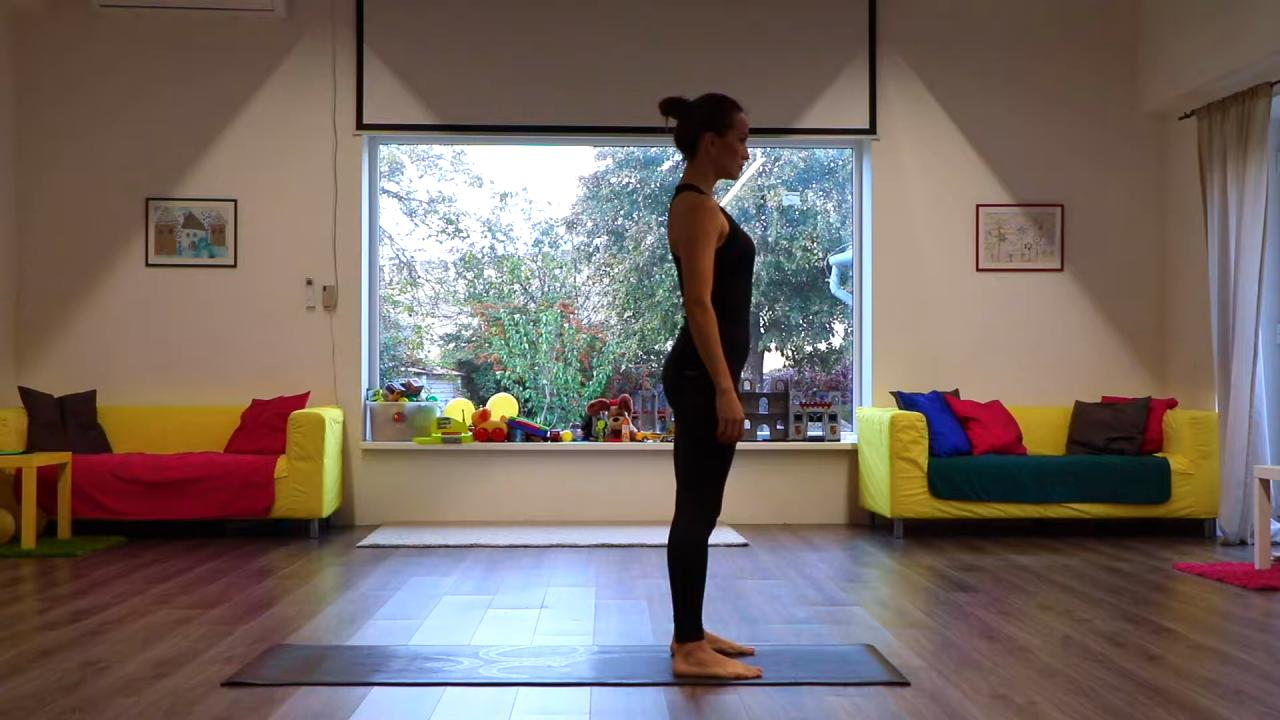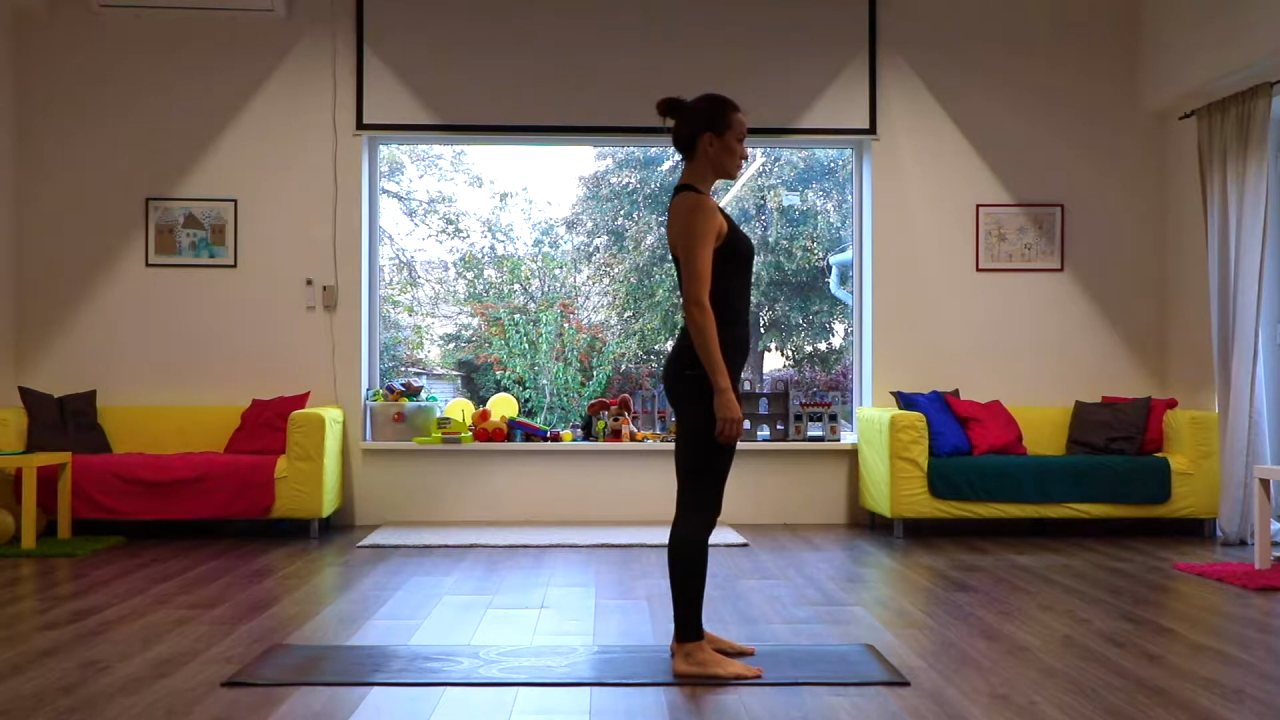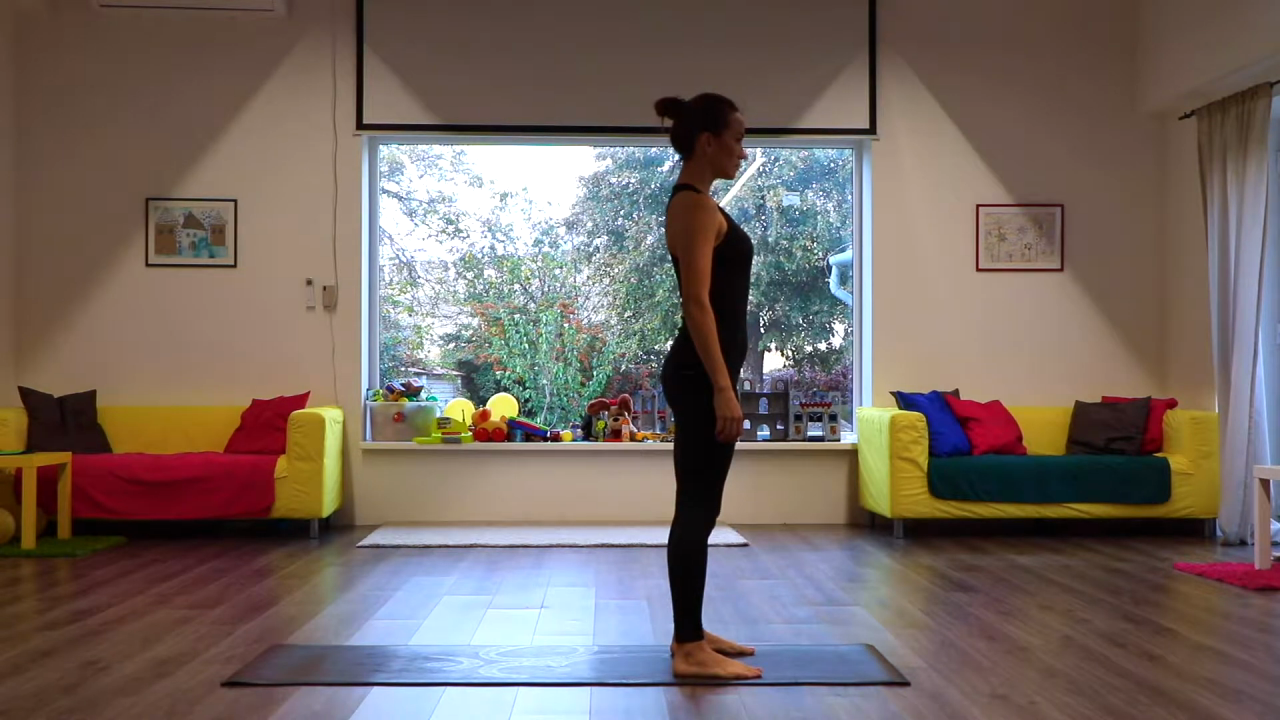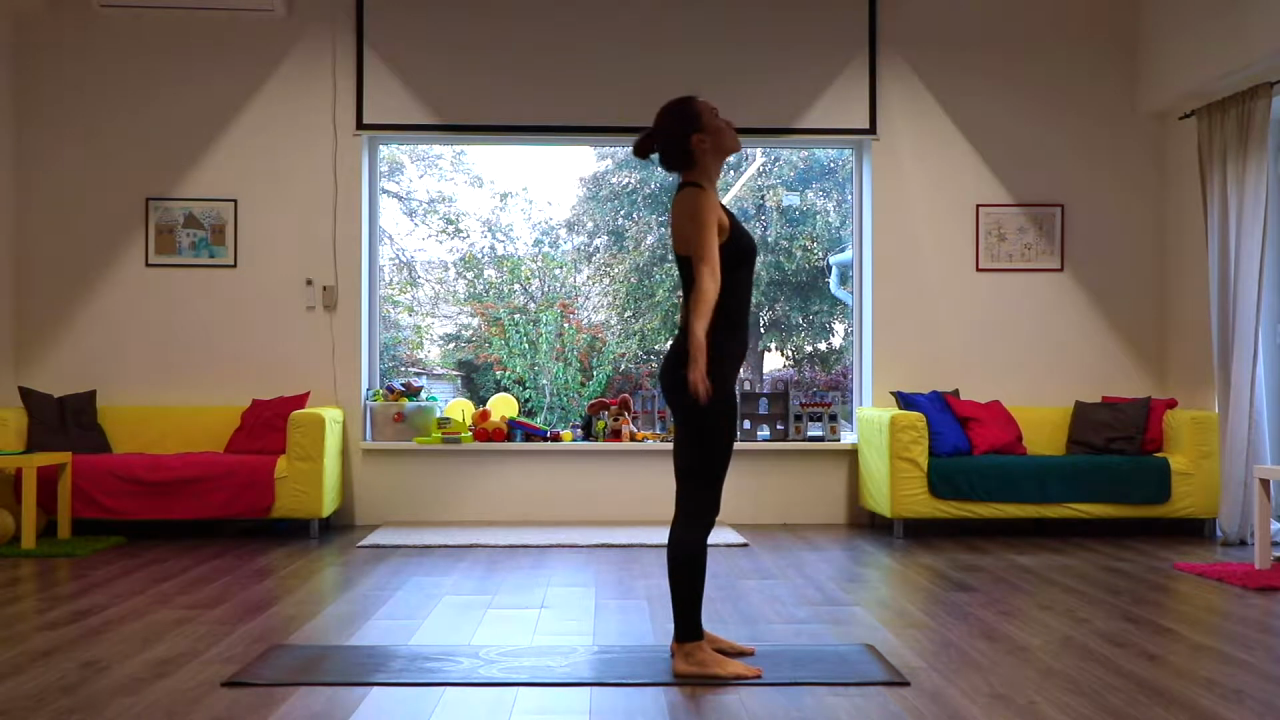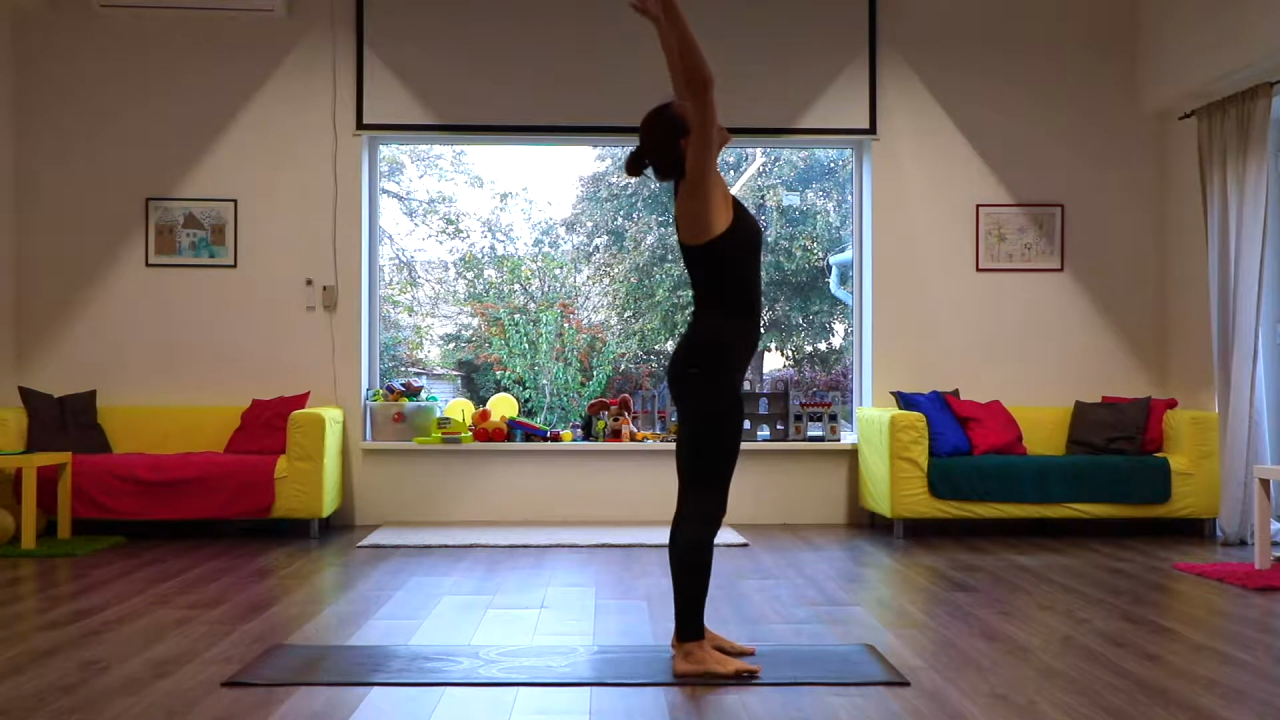
dt=1s
person 1, frame 1
left shoulder: (699, 202)
right shoulder: (697, 205)
right elbow: (699, 304)
right wrist: (724, 389)
left hip: (704, 372)
right hip: (702, 375)
left knee: (699, 508)
right knee: (697, 510)
left ankle: (691, 634)
right ankle: (690, 649)
person 1, frame 2
left shoulder: (698, 203)
right shoulder: (695, 205)
right elbow: (698, 305)
right wrist: (722, 390)
left hip: (705, 372)
right hip: (703, 375)
left knee: (699, 509)
right knee: (697, 510)
left ankle: (691, 633)
right ankle: (690, 649)
person 1, frame 3
left shoulder: (696, 202)
right shoulder: (694, 205)
right elbow: (697, 304)
right wrist: (722, 389)
left hip: (702, 372)
right hip: (701, 375)
left knee: (699, 509)
right knee: (697, 510)
left ankle: (691, 634)
right ankle: (689, 649)
person 1, frame 4
left shoulder: (701, 198)
right shoulder: (698, 200)
right elbow: (709, 276)
right wrist: (699, 349)
left hip: (709, 367)
right hip: (705, 370)
left knee: (699, 508)
right knee: (696, 510)
left ankle: (692, 633)
right ankle: (689, 649)
person 1, frame 5
left shoulder: (703, 187)
right shoulder: (700, 188)
left elbow: (689, 92)
right elbow: (699, 83)
left hip: (710, 366)
right hip: (710, 369)
left knee: (701, 505)
right knee: (701, 507)
left ankle: (692, 632)
right ankle: (690, 648)
